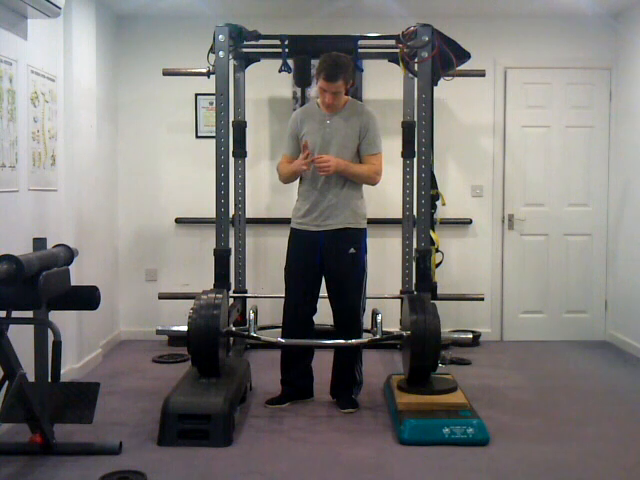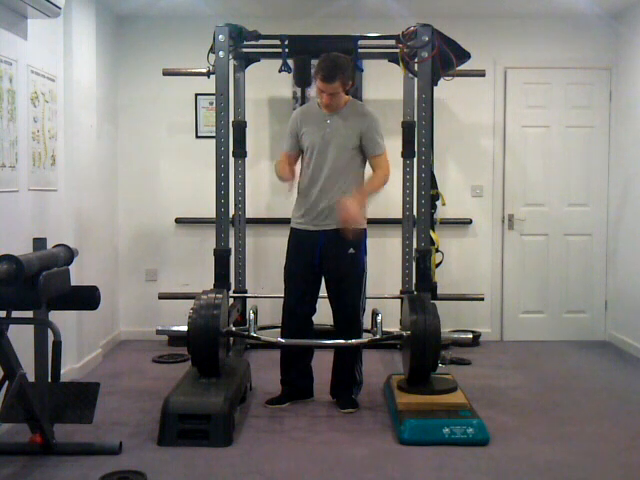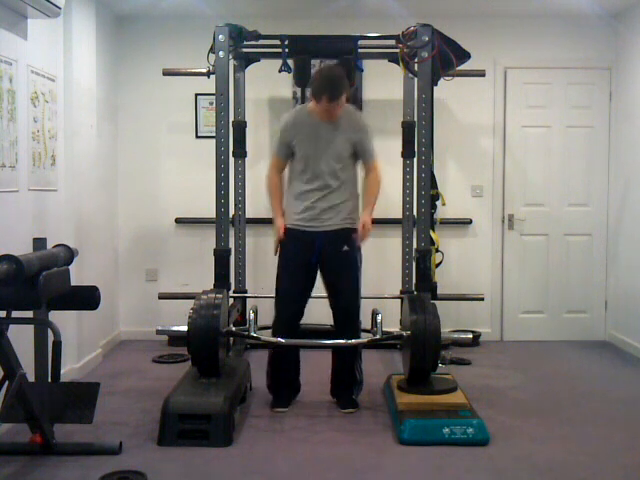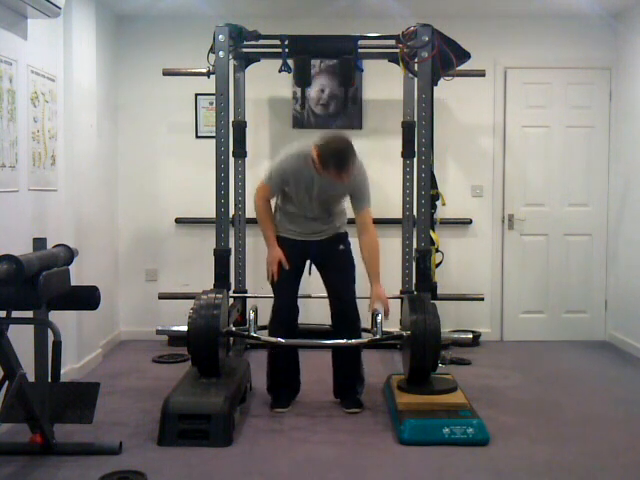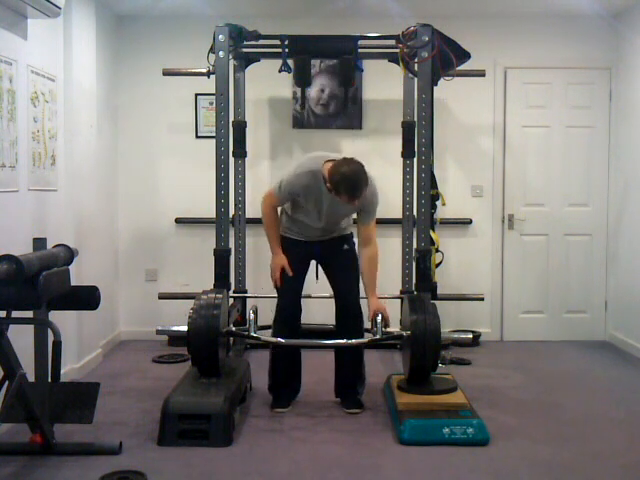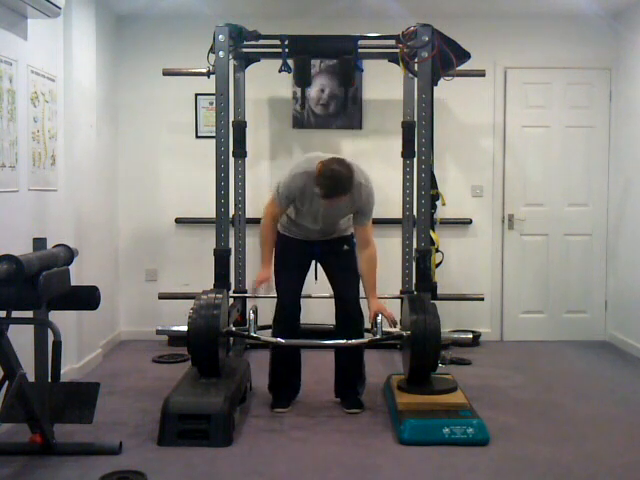
dt=0.4s
person 1, frame 1
left shoulder: (363, 118)
right shoulder: (301, 117)
left elbow: (374, 172)
right elbow: (283, 172)
left wrist: (340, 164)
right wrist: (298, 165)
left hip: (347, 230)
right hip: (304, 228)
left knee: (348, 315)
right knee: (296, 312)
left ankle: (346, 388)
right ankle: (295, 385)
person 1, frame 2
left shoulder: (364, 119)
right shoulder: (301, 116)
left elbow: (382, 171)
right elbow: (285, 162)
left wrist: (358, 200)
right wrist: (286, 171)
left hip: (345, 231)
right hip: (303, 229)
left knee: (348, 315)
right knee: (295, 312)
left ankle: (346, 389)
right ankle: (295, 385)
person 1, frame 3
left shoulder: (356, 124)
right shoulder: (292, 123)
left elbow: (372, 172)
right elbow: (276, 170)
left wrist: (366, 212)
right wrist: (278, 215)
left hip: (341, 230)
right hip: (297, 230)
left knee: (346, 314)
right knee: (287, 312)
left ankle: (346, 389)
right ankle: (283, 388)
person 1, frame 4
left shoulder: (356, 171)
right shoulder: (292, 163)
left elbow: (366, 228)
right elbow: (262, 197)
left wrist: (376, 284)
right wrist: (272, 246)
left hip: (332, 236)
right hip: (289, 236)
left knee: (346, 308)
right knee: (284, 311)
left ankle: (349, 390)
right ankle: (282, 389)
person 1, frame 5
left shoulder: (368, 190)
right shoulder: (304, 176)
left elbow: (367, 244)
right elbow: (269, 203)
left wrist: (373, 296)
right wrist: (277, 252)
left hip: (337, 239)
right hip: (294, 237)
left knee: (350, 307)
right knee: (288, 310)
left ankle: (350, 390)
right ankle: (282, 390)
person 1, frame 6
left shoulder: (363, 189)
right shoulder: (298, 177)
left elbow: (365, 245)
right elbow: (270, 216)
left wrist: (373, 298)
right wrist: (266, 266)
left hip: (338, 239)
right hip: (293, 238)
left knee: (350, 307)
right knee: (287, 309)
left ankle: (349, 391)
right ankle: (283, 391)
